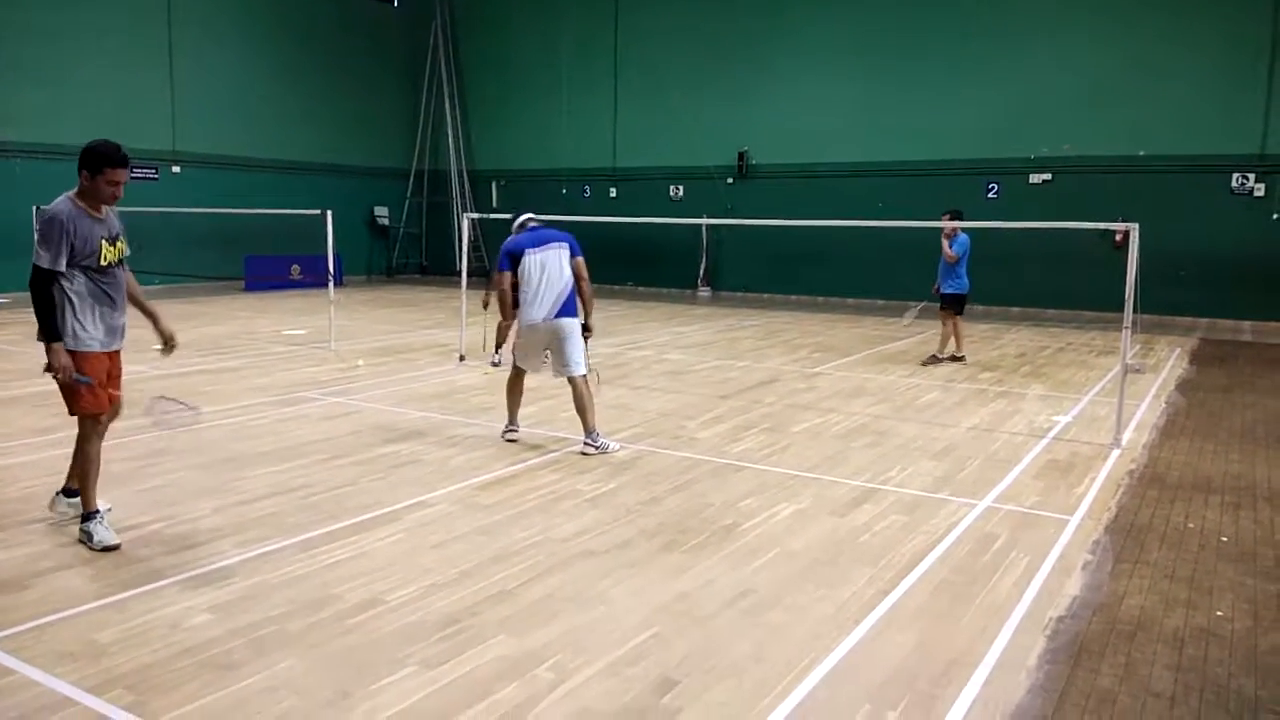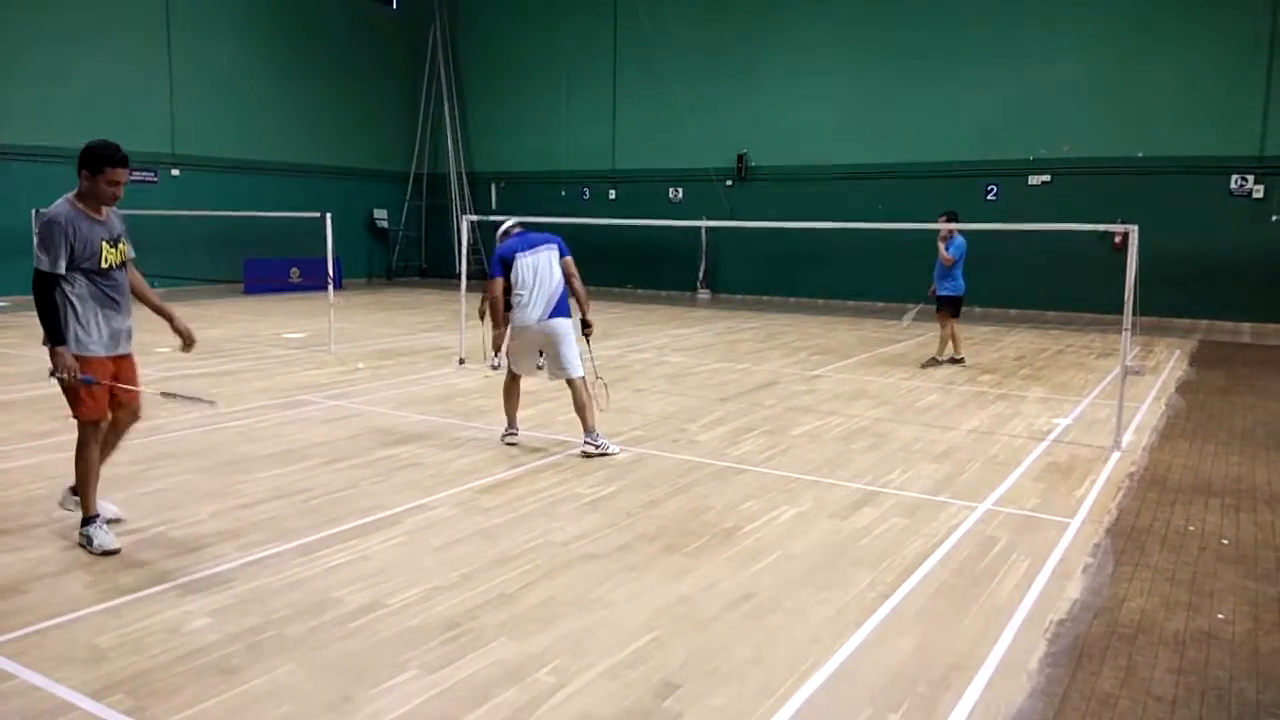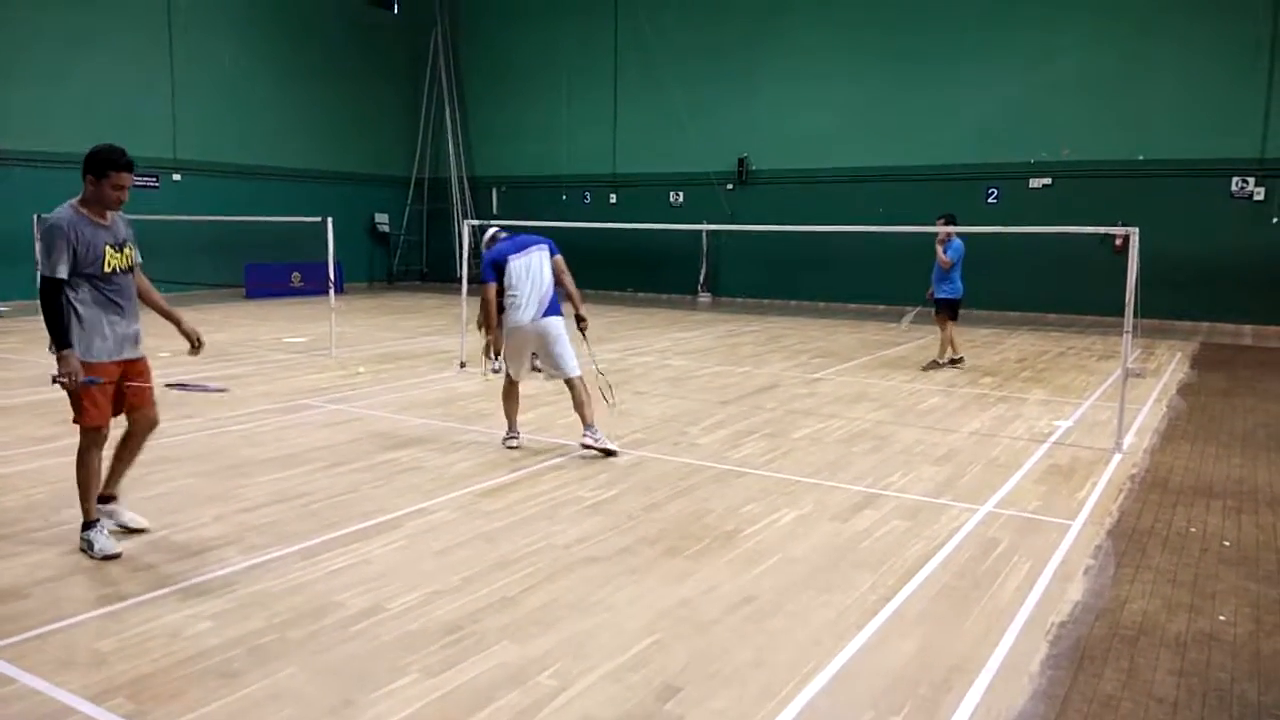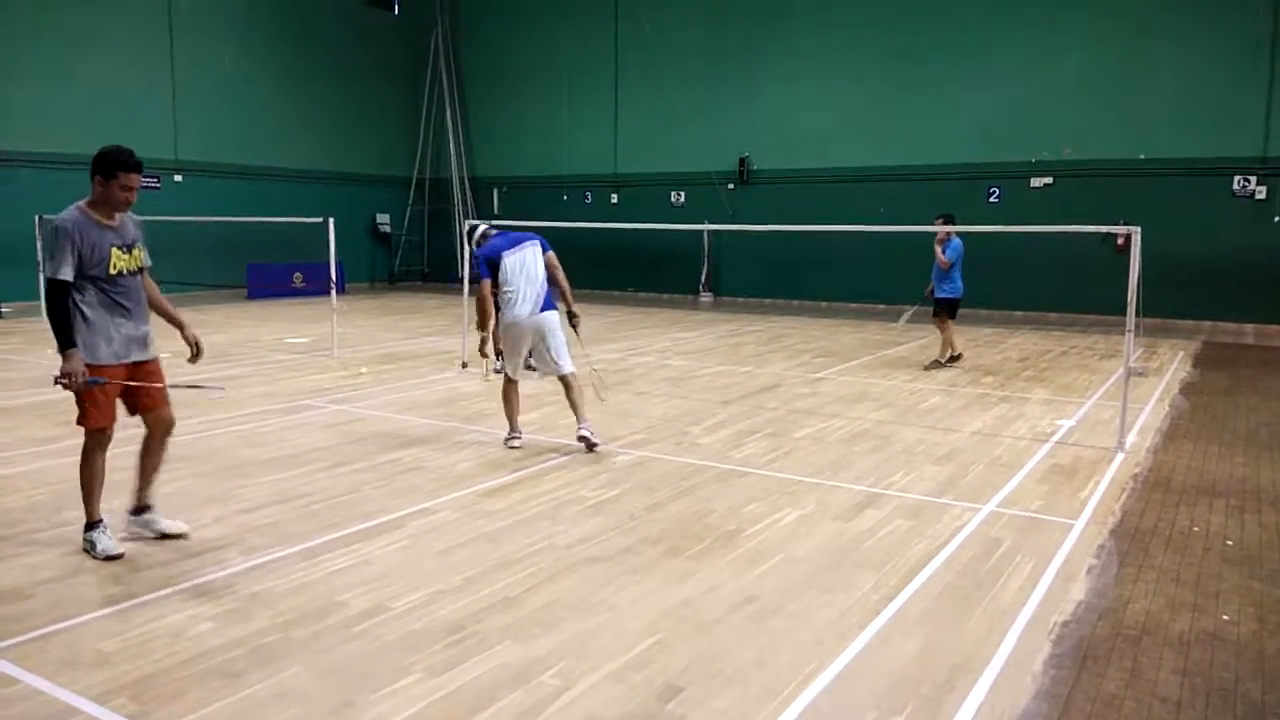
dt=0.1s
person 1, frame 1
left shoulder: (110, 215)
right shoulder: (59, 217)
right elbow: (41, 284)
left wrist: (156, 320)
right wrist: (55, 346)
left hip: (110, 337)
right hip: (77, 343)
left knee: (104, 416)
right knee: (93, 422)
left ankle: (69, 493)
right ankle: (89, 517)
person 1, frame 2
left shoulder: (112, 217)
right shoulder: (59, 220)
left elbow: (128, 274)
right elbow: (44, 287)
left wrist: (171, 318)
right wrist: (60, 349)
left hip: (117, 341)
right hip: (83, 347)
left knee: (125, 416)
right knee: (94, 426)
left ankle: (80, 490)
right ankle: (90, 522)
person 1, frame 3
left shoulder: (120, 222)
right shoulder: (63, 225)
right elbow: (50, 292)
left wrist: (179, 320)
right wrist: (65, 353)
left hip: (128, 346)
right hip: (89, 352)
left knee: (146, 421)
right knee: (95, 434)
left ankle: (106, 497)
right ankle: (91, 526)
person 1, frame 4
left shoulder: (130, 224)
right shoulder: (69, 227)
right elbow: (56, 294)
left wrist: (182, 326)
right wrist: (70, 353)
left hip: (138, 348)
right hip: (95, 354)
left knee: (162, 422)
right knee: (99, 436)
left ankle: (141, 511)
right ankle: (94, 527)
person 2, frame 1
left shoulder: (511, 246)
right shoulder: (565, 239)
left elbow: (504, 289)
right elbow: (583, 279)
left wrist: (509, 319)
right wrist: (588, 317)
left hip: (530, 319)
right hip: (565, 318)
left knee: (518, 370)
right knee: (578, 377)
left ankle: (512, 426)
right ankle: (592, 438)
person 2, frame 2
left shoulder: (501, 251)
right shoulder: (553, 241)
left elbow: (495, 296)
right elbow: (573, 278)
left wrist: (499, 328)
right wrist: (585, 315)
left hip: (523, 321)
right hip: (557, 319)
left knee: (514, 374)
right knee: (576, 379)
left ankle: (511, 429)
right ankle: (591, 438)
person 2, frame 3
left shoulder: (491, 256)
right shoulder: (541, 242)
left elbow: (489, 300)
right elbow: (564, 275)
left wrist: (492, 335)
right wrist: (580, 311)
left hip: (517, 324)
right hip: (550, 319)
left knee: (512, 377)
right knee: (573, 378)
left ankle: (512, 434)
right ankle: (591, 434)
person 2, frame 4
left shoulder: (484, 253)
right shoulder: (533, 238)
left elbow: (484, 296)
right elbow: (556, 271)
left wrist: (484, 333)
right wrist: (571, 307)
left hip: (514, 319)
right hip: (546, 314)
left knee: (511, 377)
right knee: (567, 374)
left ankle: (514, 433)
right ankle: (583, 426)
